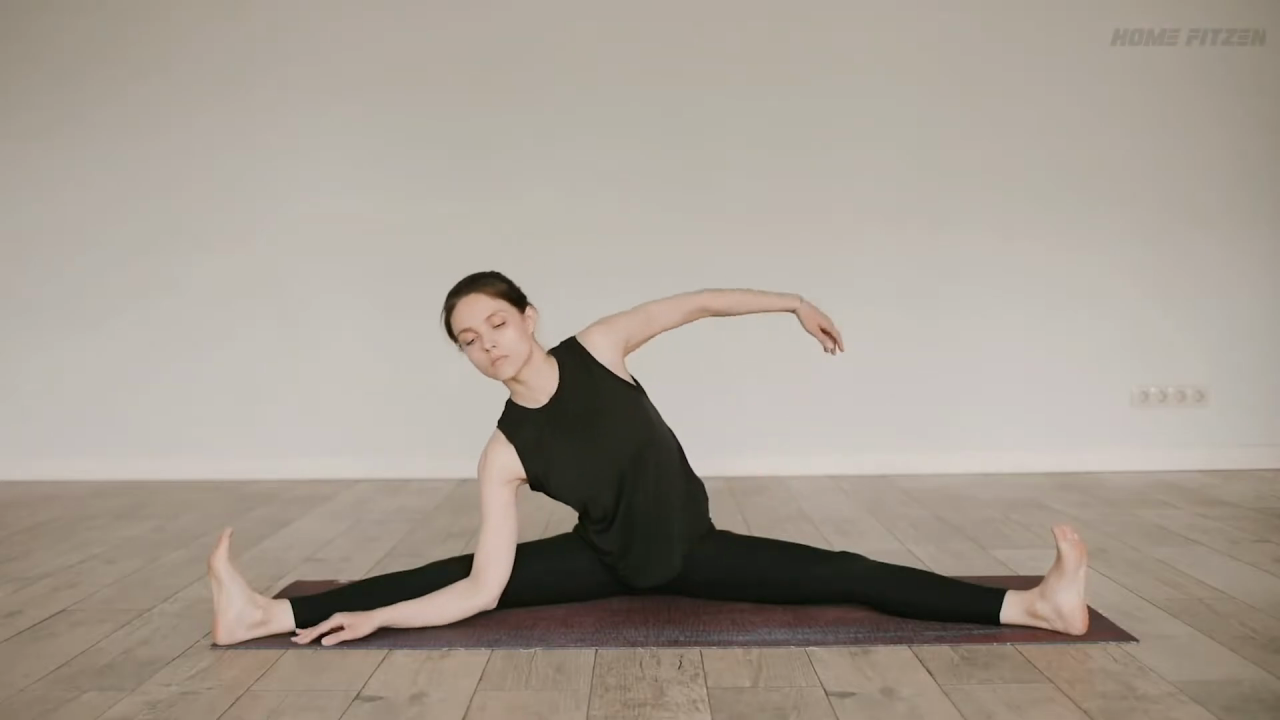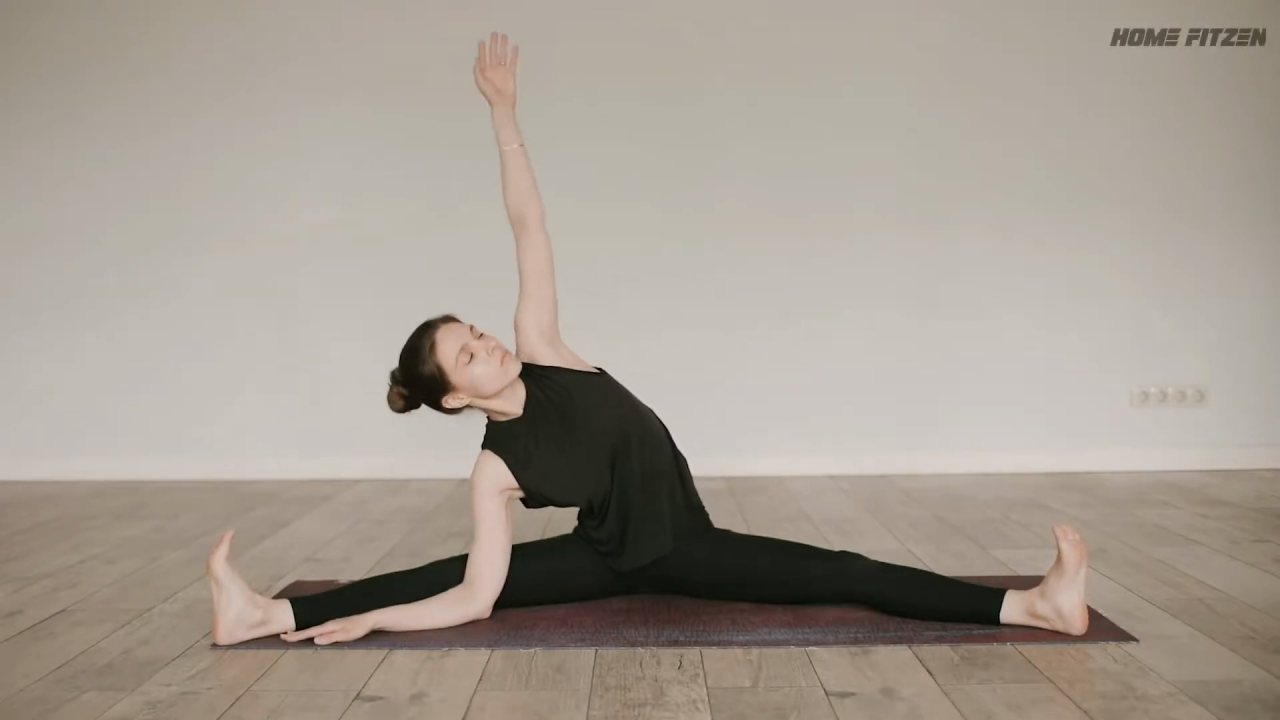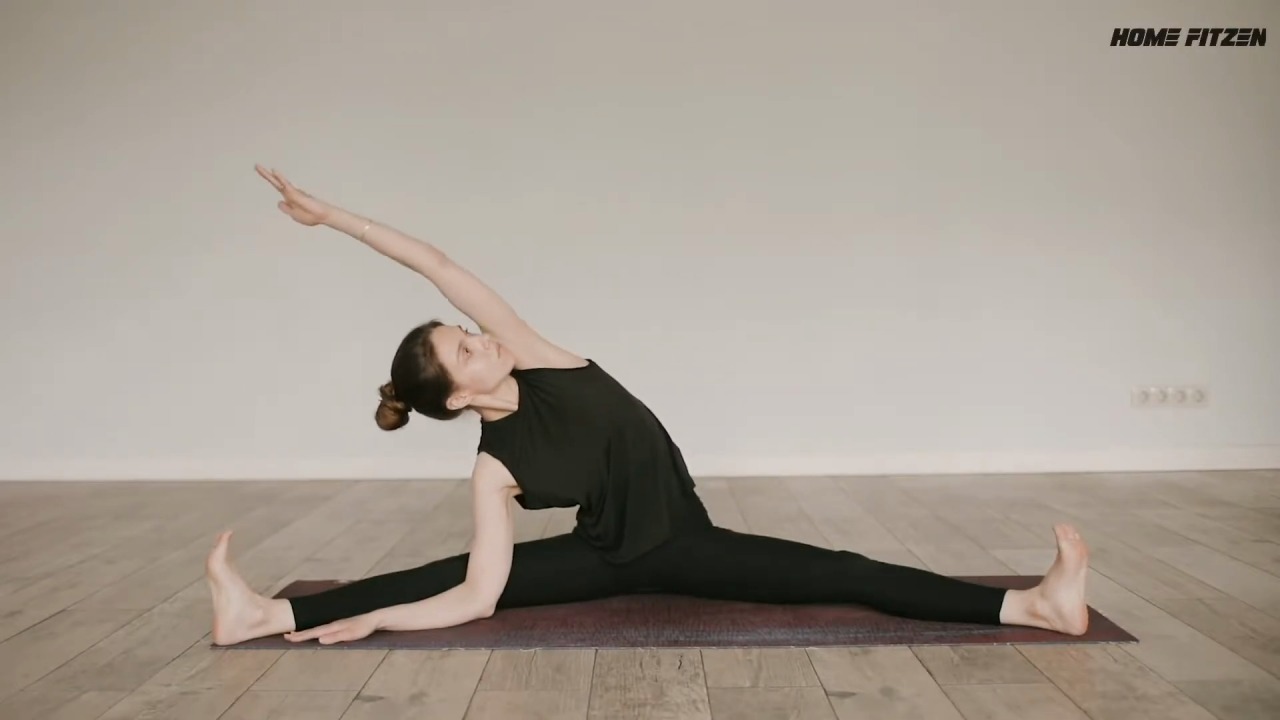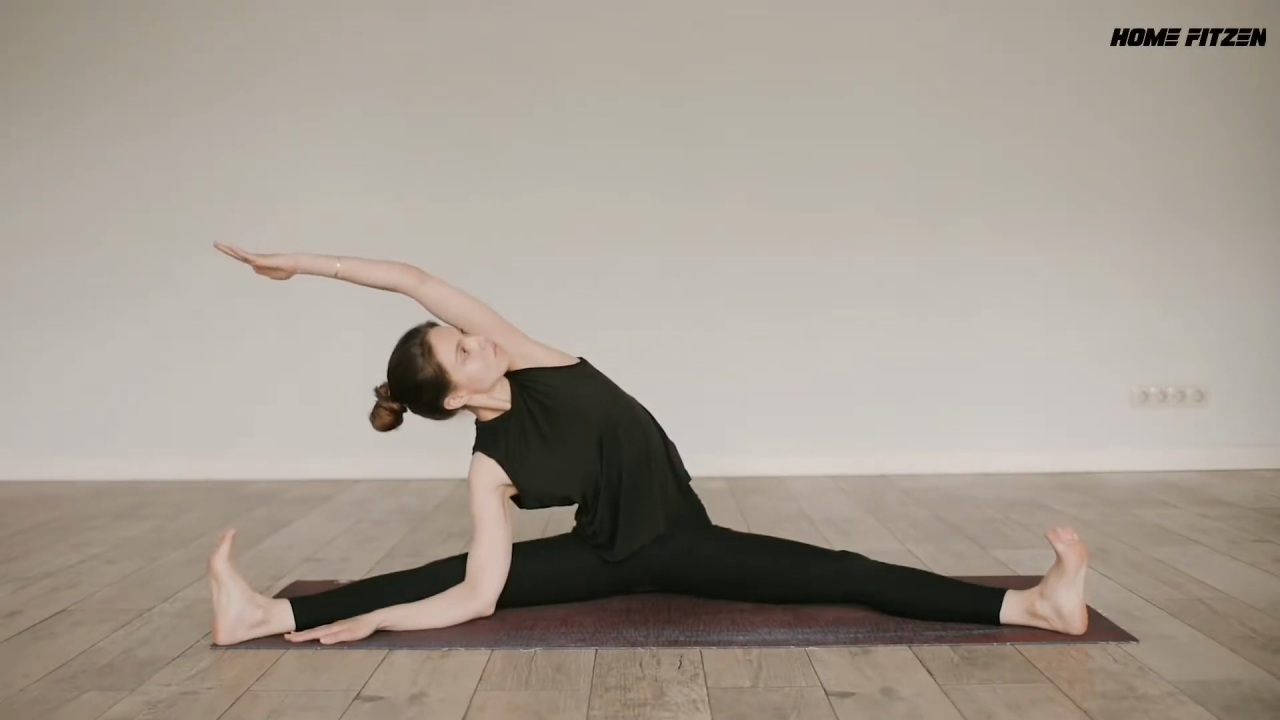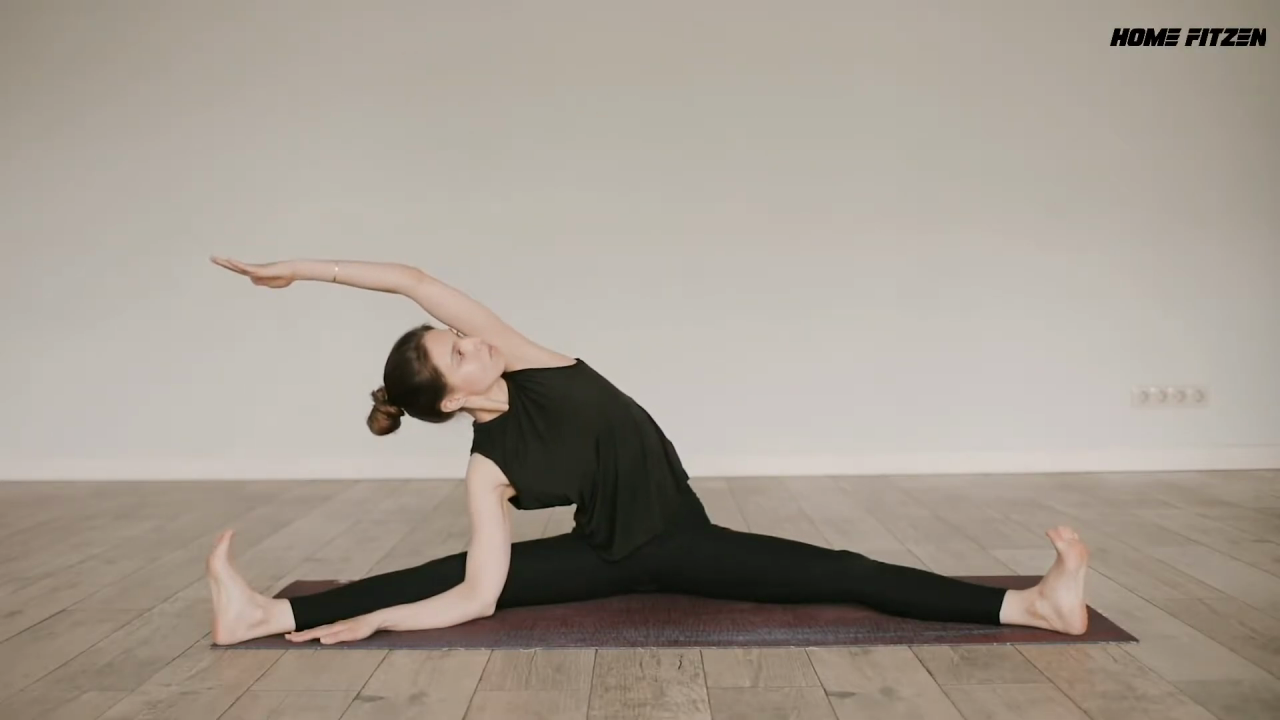
dt=1s
person 1, frame 1
left shoulder: (598, 345)
right shoulder: (503, 453)
left elbow: (694, 303)
right elbow: (483, 589)
left wrist: (791, 301)
right wrist: (377, 616)
left hip: (689, 548)
right hip: (604, 560)
left knee: (840, 574)
right knee: (456, 571)
left ankle: (1029, 605)
right ankle: (271, 615)
person 1, frame 2
left shoulder: (538, 352)
right shoulder: (495, 469)
left elbow: (530, 228)
right elbow: (477, 598)
left wrist: (504, 111)
right wrist: (370, 620)
left hip: (683, 544)
right hip: (605, 559)
left knee: (843, 576)
right knee: (452, 571)
left ankle: (1026, 604)
person 1, frame 3
left shoulder: (530, 354)
right shoulder: (494, 469)
left elbow: (441, 267)
right elbow: (480, 595)
left wrist: (334, 216)
right wrist: (370, 619)
left hip: (681, 543)
right hip: (608, 557)
left knee: (840, 573)
right knee: (456, 571)
left ankle: (1027, 604)
person 1, frame 4
left shoulder: (527, 356)
right shoulder: (489, 468)
left elbow: (419, 281)
right elbow: (480, 595)
left wrist: (306, 262)
right wrist: (371, 619)
left hip: (679, 539)
right hip: (606, 556)
left knee: (840, 574)
right knee: (448, 571)
left ankle: (1028, 605)
person 1, frame 5
left shoulder: (523, 357)
right shoulder: (486, 469)
left elbow: (416, 280)
right elbow: (481, 596)
right wrist: (373, 620)
left hip: (679, 537)
right hip: (606, 554)
left knee: (836, 573)
right knee: (449, 571)
left ankle: (1029, 606)
